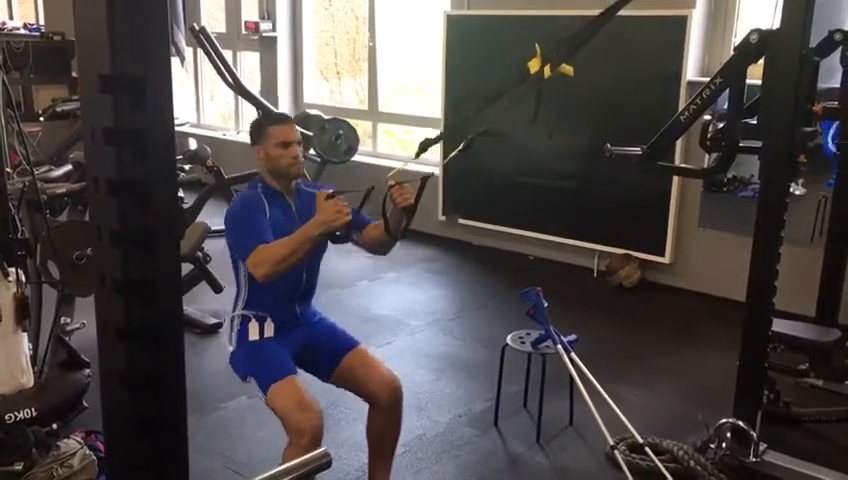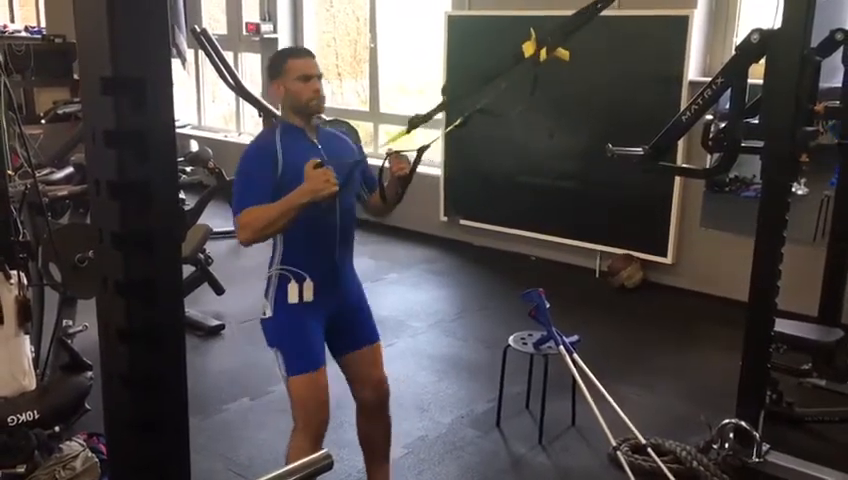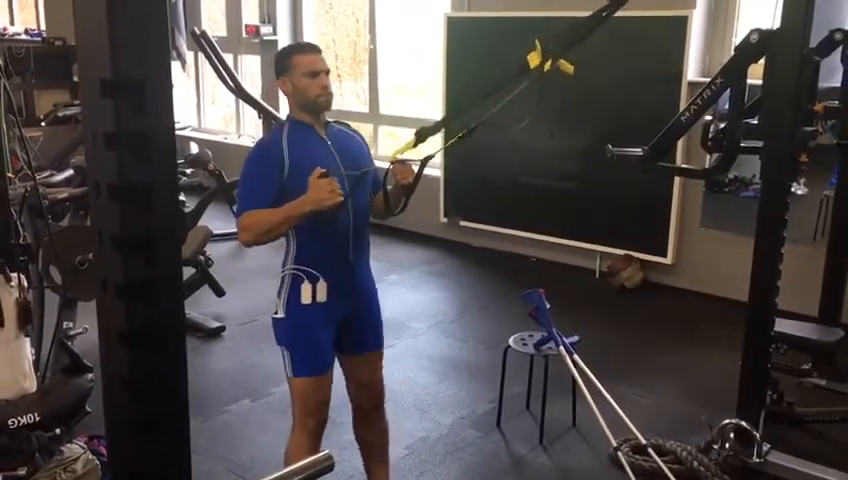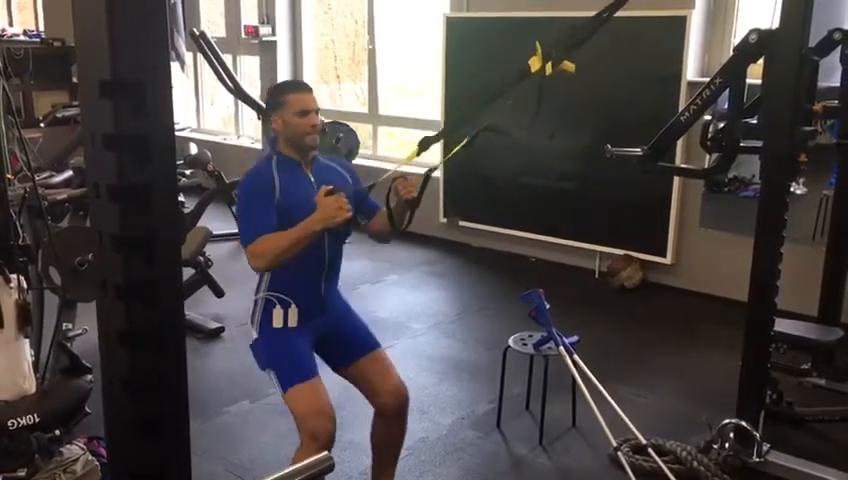
dt=0.5s
person 1, frame 1
left shoulder: (318, 197)
right shoulder: (247, 206)
left elbow: (377, 243)
right elbow: (262, 267)
left wrist: (398, 214)
right wrist: (318, 226)
left hip: (307, 321)
right hip: (258, 333)
left knee: (388, 390)
right knee: (307, 424)
person 1, frame 2
left shoulder: (343, 142)
right shoulder: (265, 151)
left elbow: (378, 207)
right elbow: (246, 230)
left wrist: (396, 180)
right wrist: (303, 193)
left hip: (345, 286)
right hip: (295, 293)
left knee: (375, 394)
right knee: (312, 419)
person 1, frame 3
left shoulder: (351, 139)
right shoulder: (273, 150)
left elbow: (376, 208)
right elbow: (247, 231)
left wrist: (399, 187)
right wrist: (307, 202)
left hip: (359, 287)
right hip: (307, 293)
left knee: (370, 400)
right knee: (310, 420)
person 1, frame 4
left shoulder: (338, 170)
right shoulder: (260, 180)
left elbow: (380, 230)
right elbow: (259, 257)
left wrist: (402, 205)
right wrist: (317, 221)
left hip: (331, 307)
right hip: (282, 318)
left knee: (394, 398)
right knee: (320, 431)
